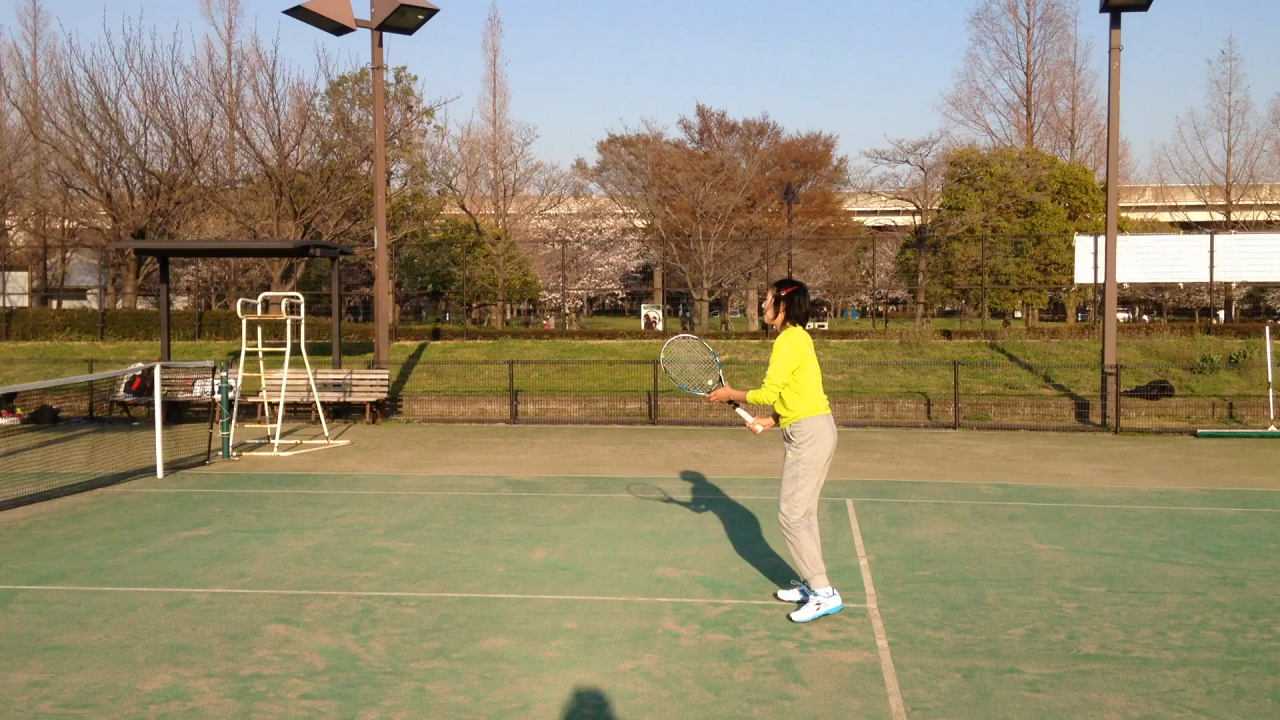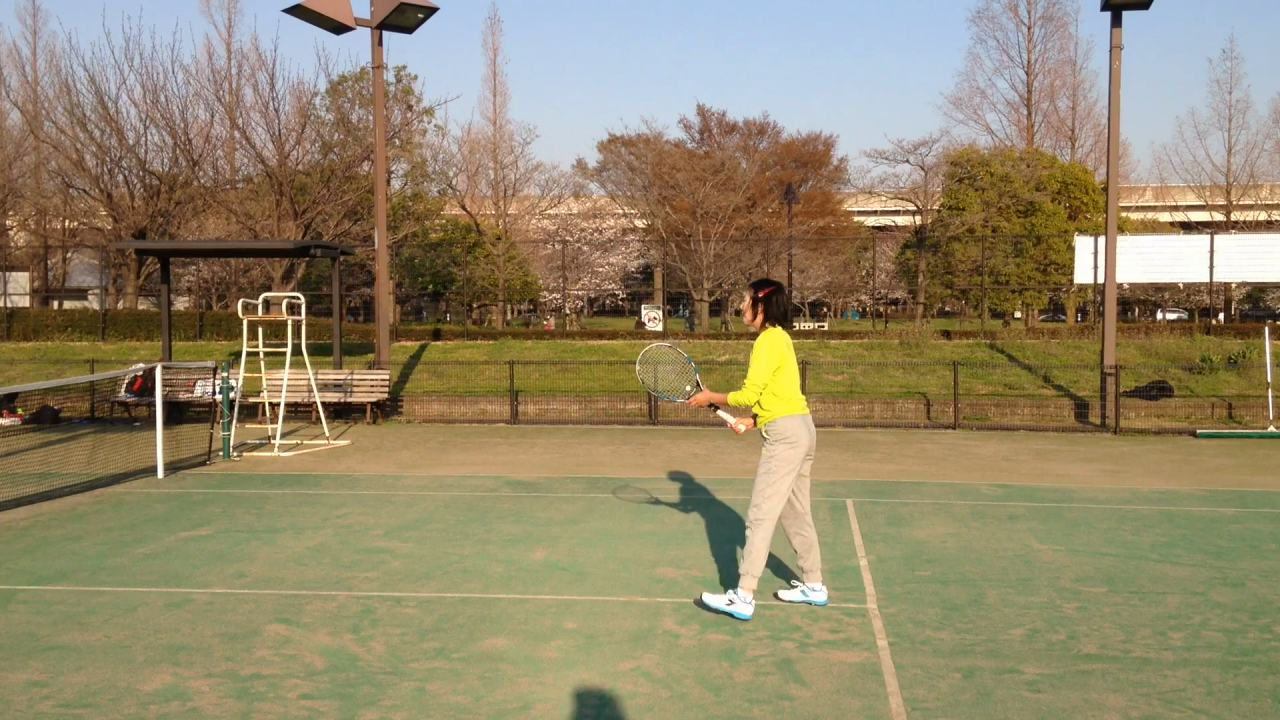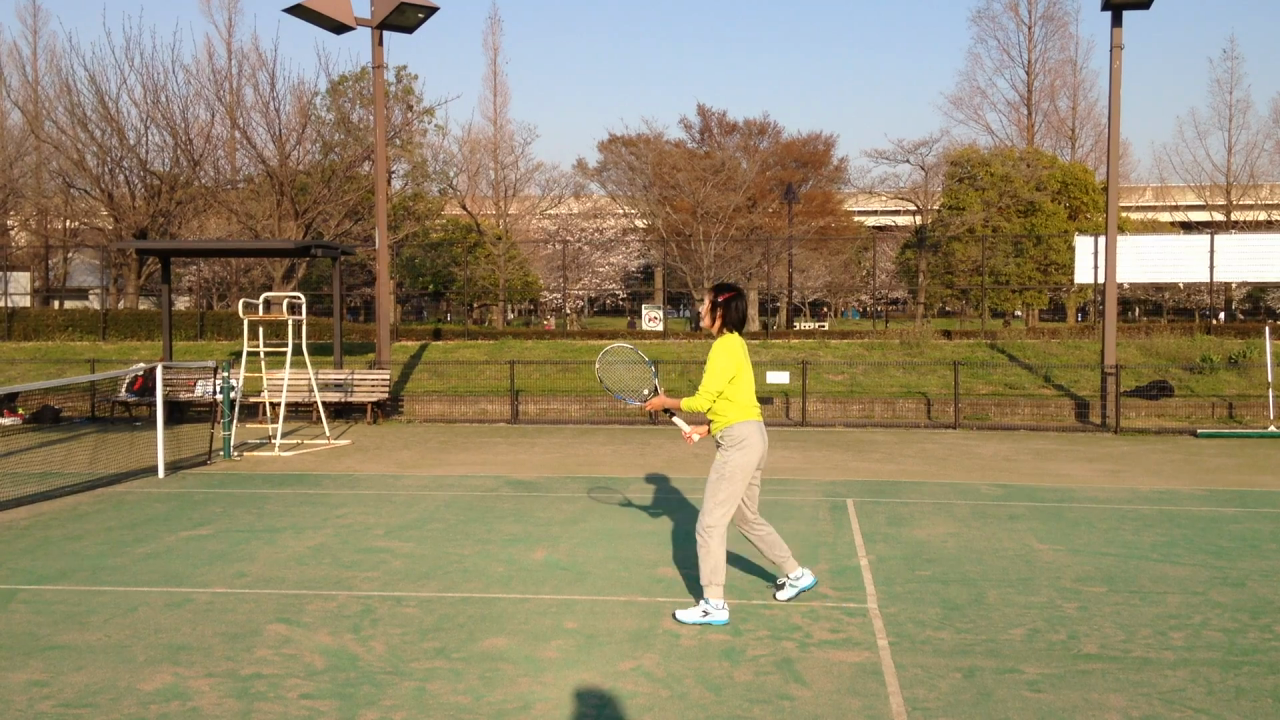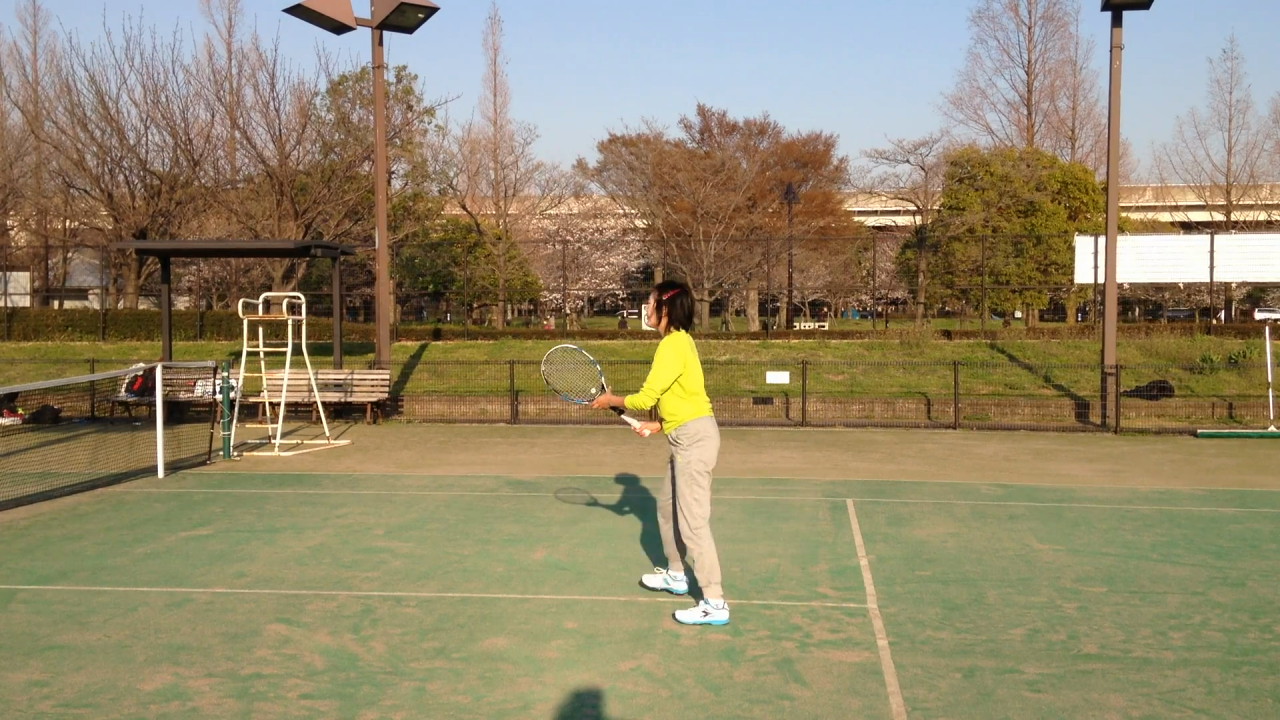
dt=0.3s
person 1, frame 1
left shoulder: (788, 340)
right shoulder: (798, 338)
left elbow: (769, 393)
left wrist: (729, 394)
right wrist: (771, 421)
left hip: (809, 436)
right hip: (816, 431)
left knee: (791, 517)
right knee: (803, 514)
left ankle: (824, 593)
right ankle: (813, 587)
person 1, frame 2
left shoulder: (768, 341)
right shoulder: (779, 338)
left elbow: (749, 394)
left wrist: (710, 397)
right wrist: (752, 421)
left hip: (785, 436)
right hip: (798, 430)
left knee: (760, 516)
right knee: (795, 513)
left ankle: (742, 596)
right ankle: (813, 585)
person 1, frame 3
left shoulder: (724, 347)
right shoulder: (732, 344)
left elbow: (702, 401)
left wrist: (665, 402)
right wrist: (706, 429)
left hip: (739, 443)
right hip: (745, 439)
left knee: (709, 524)
right knee: (745, 517)
left ankle: (713, 604)
right ankle: (795, 574)
person 1, frame 4
left shoulder: (672, 345)
right shoulder: (681, 341)
left elbow: (646, 398)
left wrist: (610, 400)
right wrist: (658, 425)
left hip: (694, 439)
right hip: (691, 437)
left knee: (693, 523)
right knee: (667, 507)
left ankle: (715, 603)
right ankle: (676, 574)
